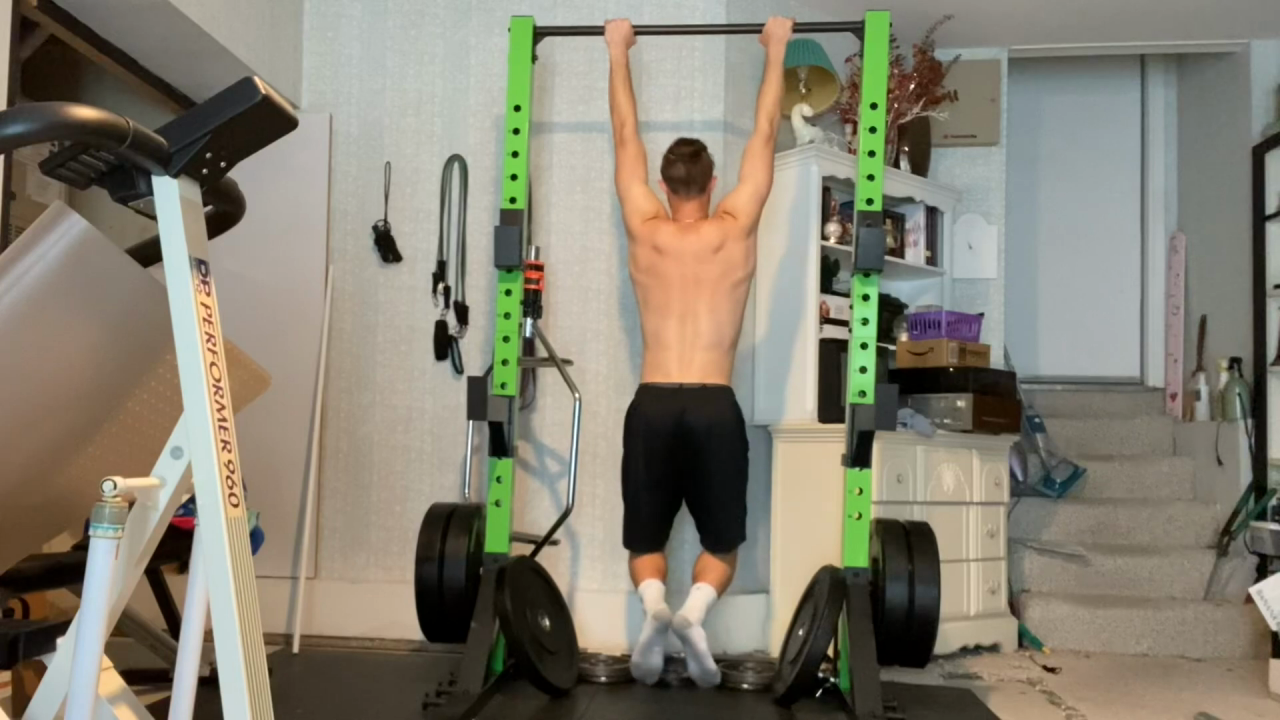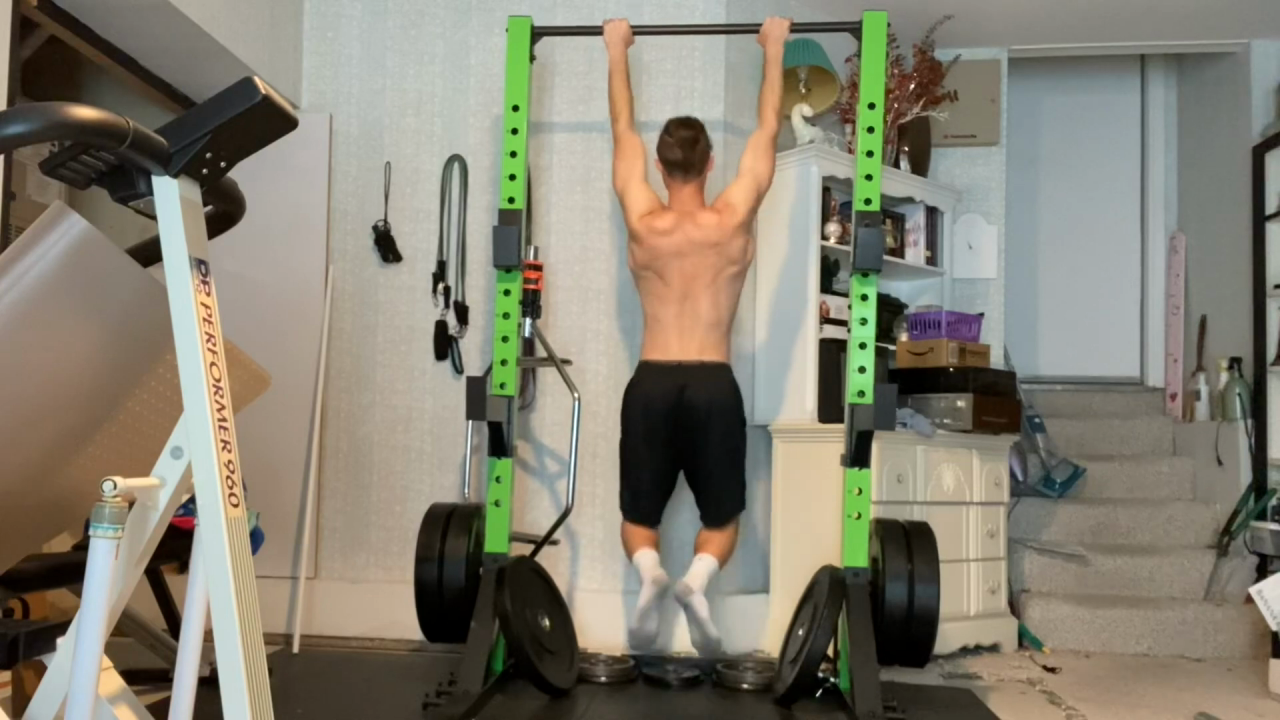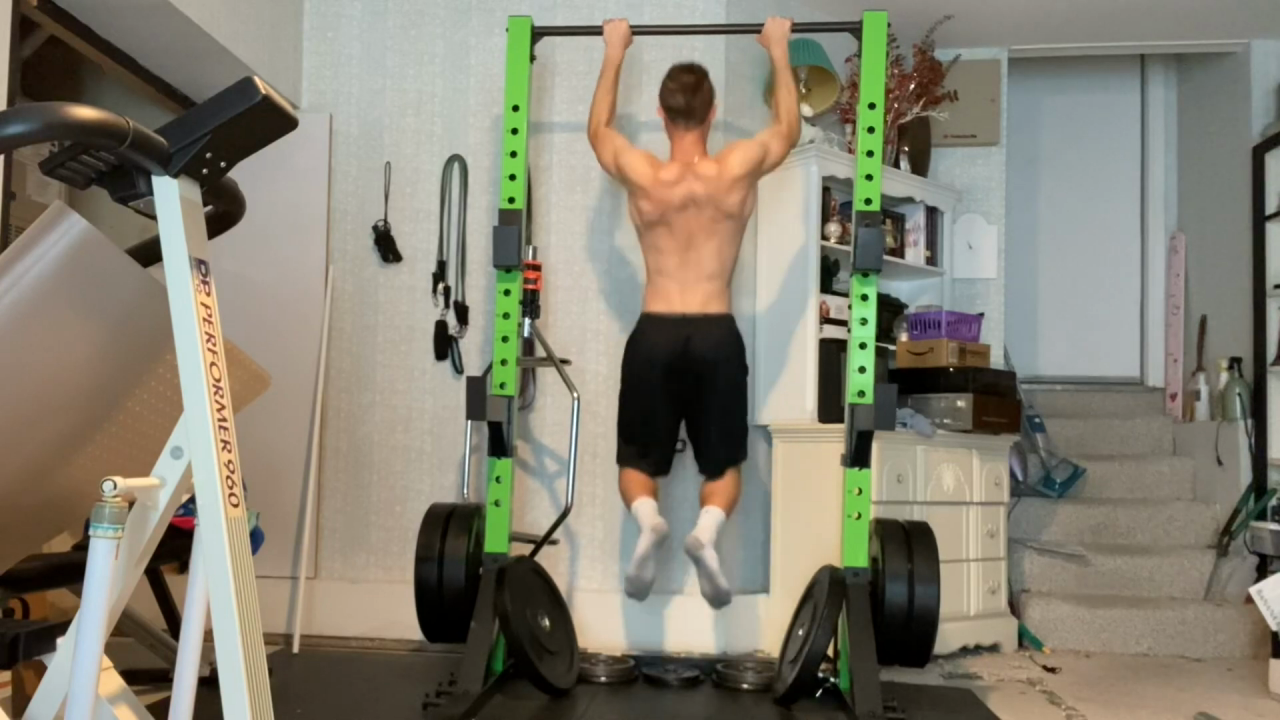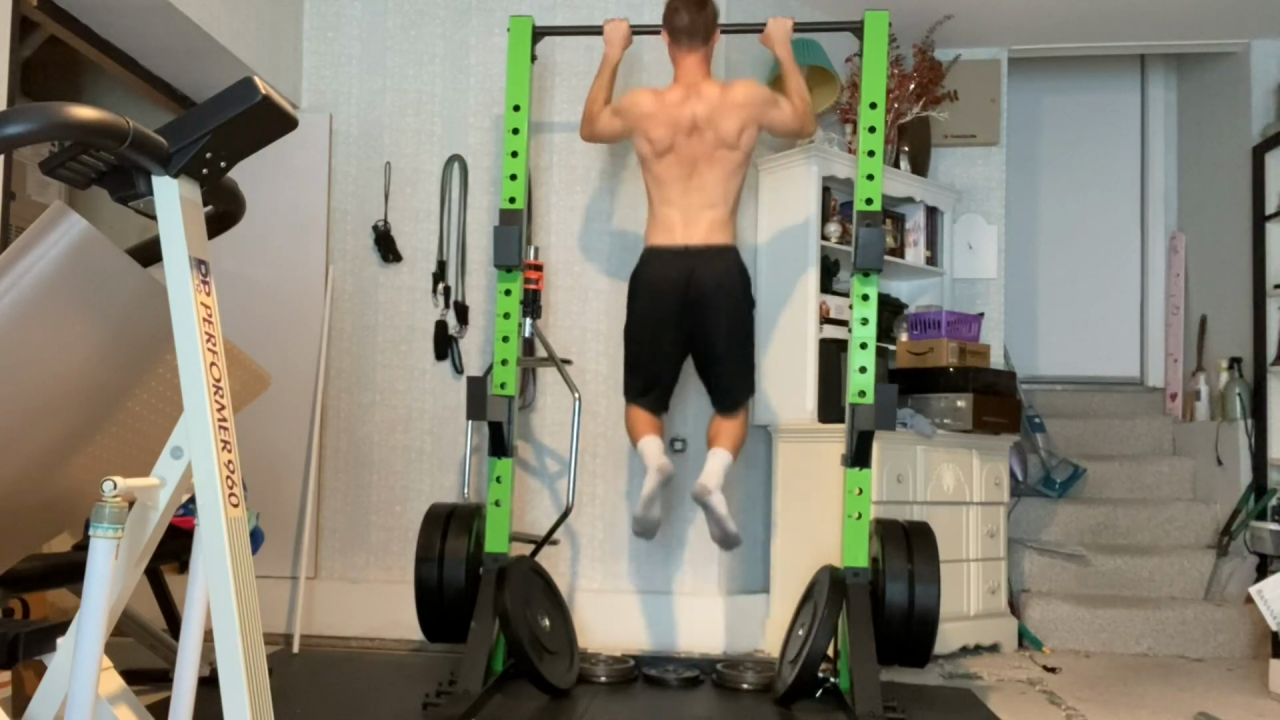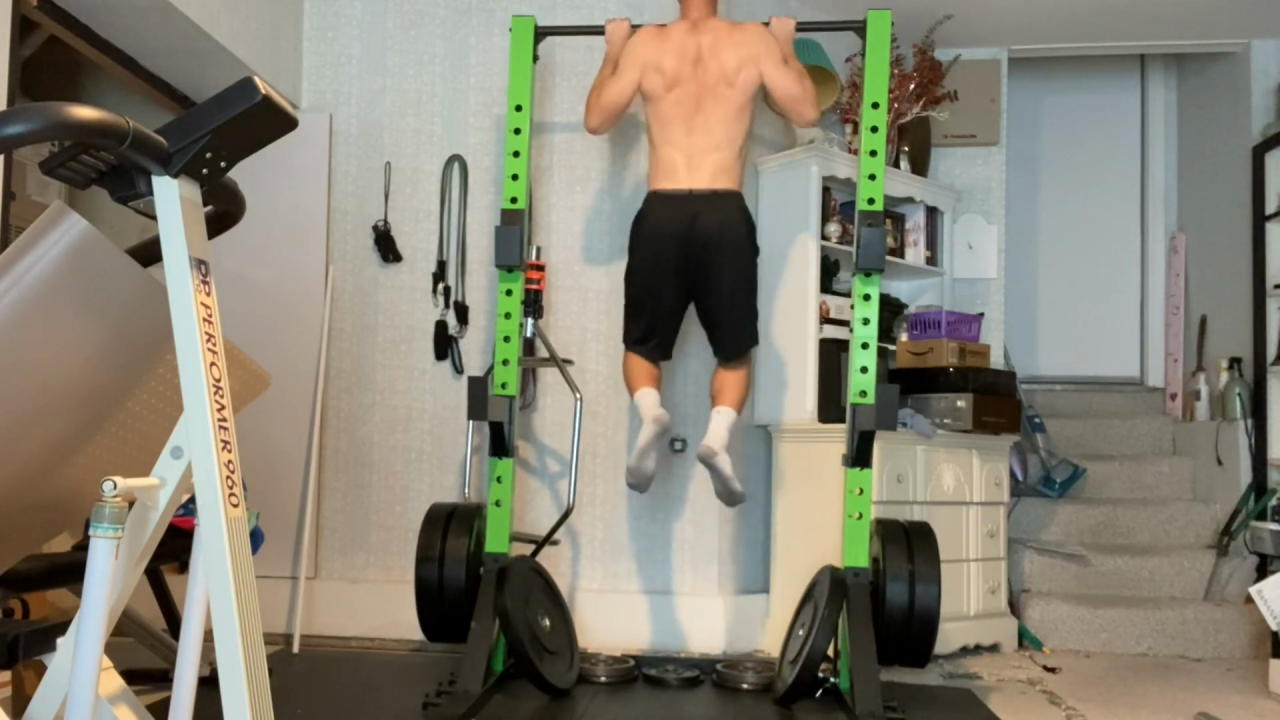
dt=0.3s
person 1, frame 1
left shoulder: (644, 232)
right shoulder: (736, 232)
left elbow: (626, 136)
right elbow: (763, 135)
left wrist: (618, 52)
right wrist: (776, 50)
left hip: (652, 408)
right hip: (715, 410)
left knee: (645, 543)
right knee: (721, 545)
left ankle: (654, 604)
right ankle: (694, 610)
person 1, frame 2
left shoulder: (642, 223)
right shoulder: (733, 222)
left elbow: (624, 133)
right elbow: (766, 132)
left wrist: (617, 50)
right wrist: (773, 50)
left hip: (650, 386)
right hip: (714, 387)
left knee: (639, 518)
right knee: (721, 519)
left ankle: (650, 574)
right ankle: (696, 579)
person 1, frame 3
left shoulder: (640, 174)
right shoulder: (739, 168)
left elbow: (596, 130)
right elbow: (790, 127)
left wrist: (613, 54)
right wrist: (778, 53)
left hip: (655, 335)
right hip: (715, 336)
left knee: (636, 461)
right knee: (723, 465)
left ankle: (648, 520)
right ankle: (705, 533)
person 1, frame 4
left shoulder: (641, 108)
right shoulder: (745, 102)
left elbow: (589, 127)
right elbow: (804, 123)
left wrist: (611, 55)
right wrist: (784, 51)
left hip: (658, 270)
right hip: (720, 270)
left knee: (642, 400)
right knee: (731, 404)
left ankle: (654, 460)
right ankle: (712, 476)
person 1, frame 5
left shoulder: (646, 43)
left elbow: (595, 120)
right elbow: (807, 113)
left wrist: (613, 51)
right wrist: (786, 47)
left hip: (661, 216)
right hip: (724, 216)
left knee: (641, 347)
right knee: (734, 353)
left ankle: (650, 412)
right ankle: (718, 435)
